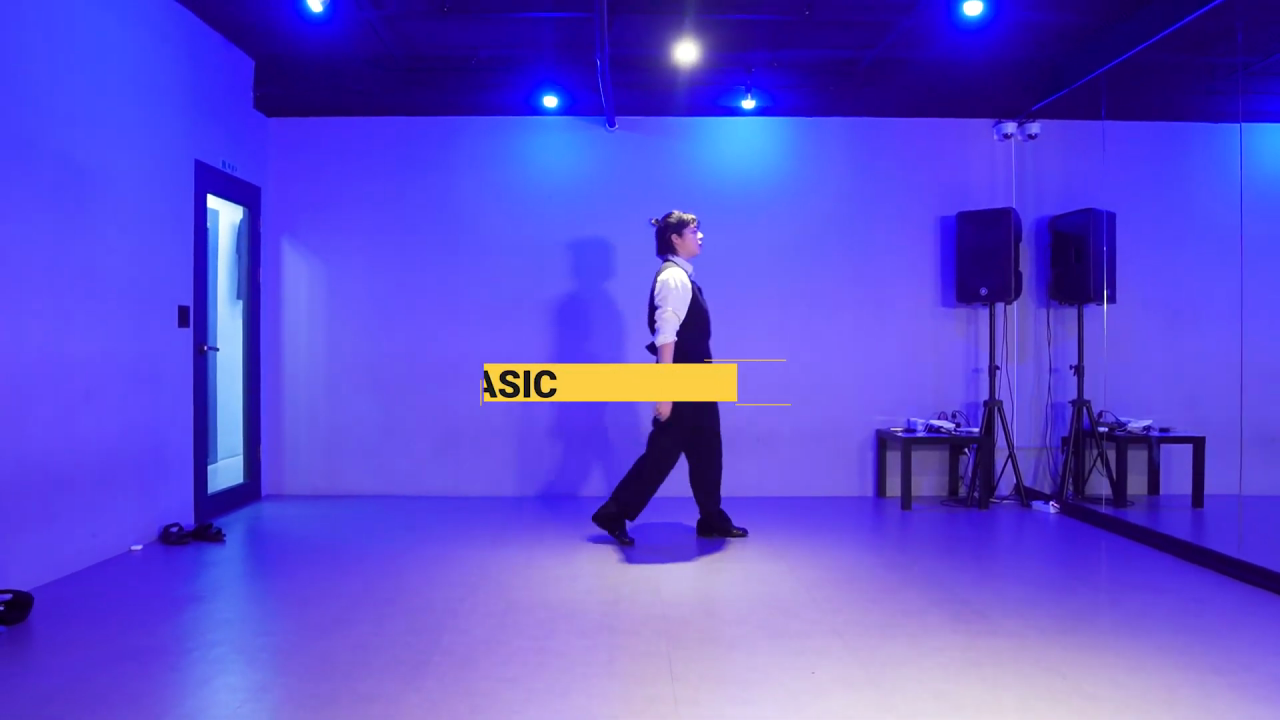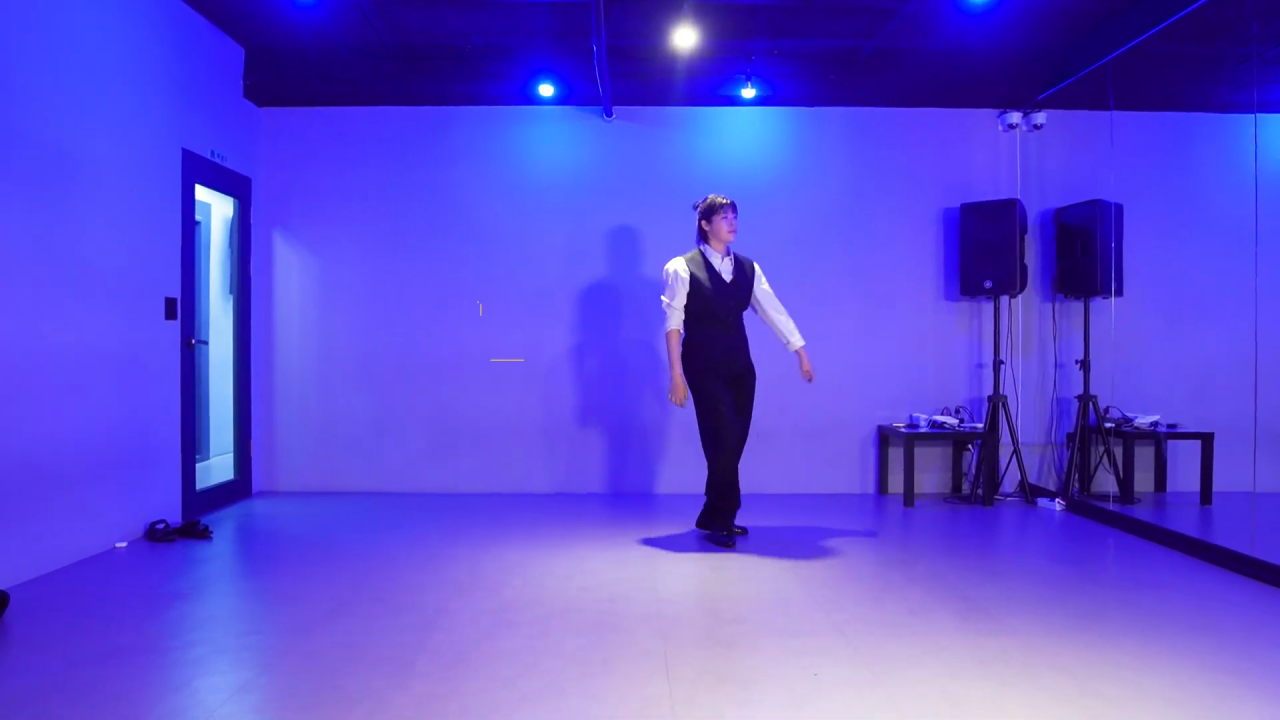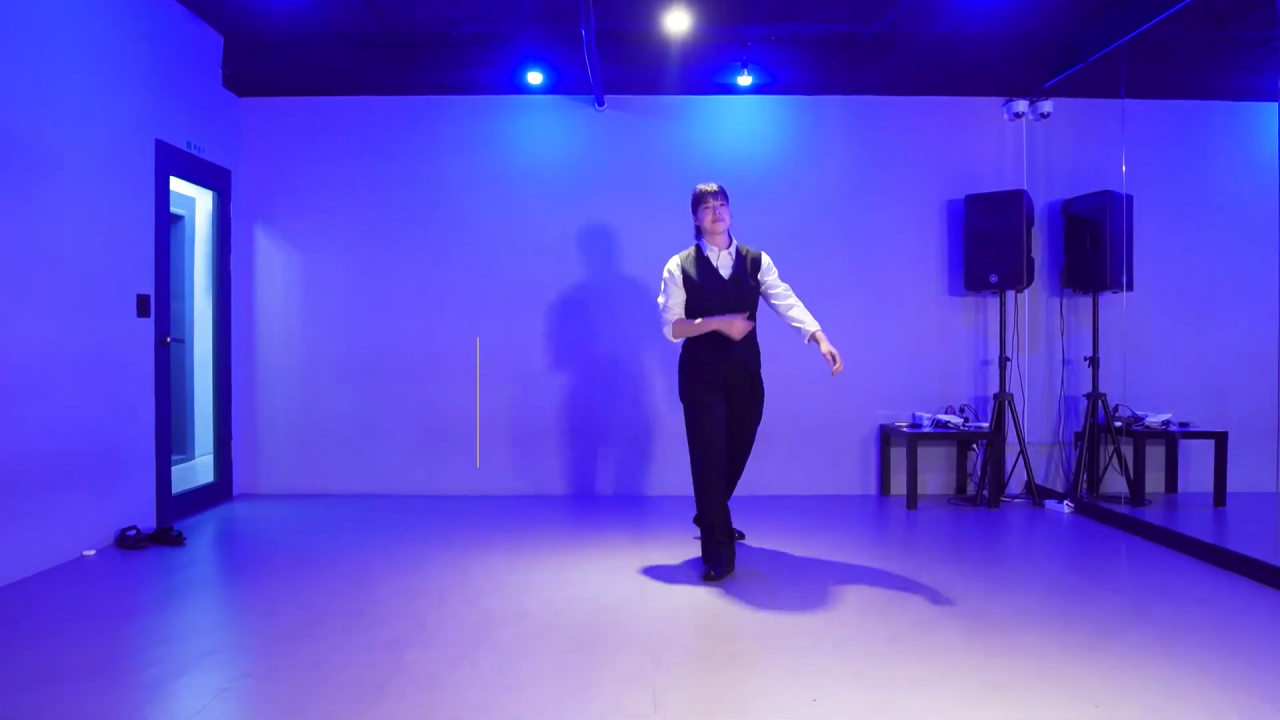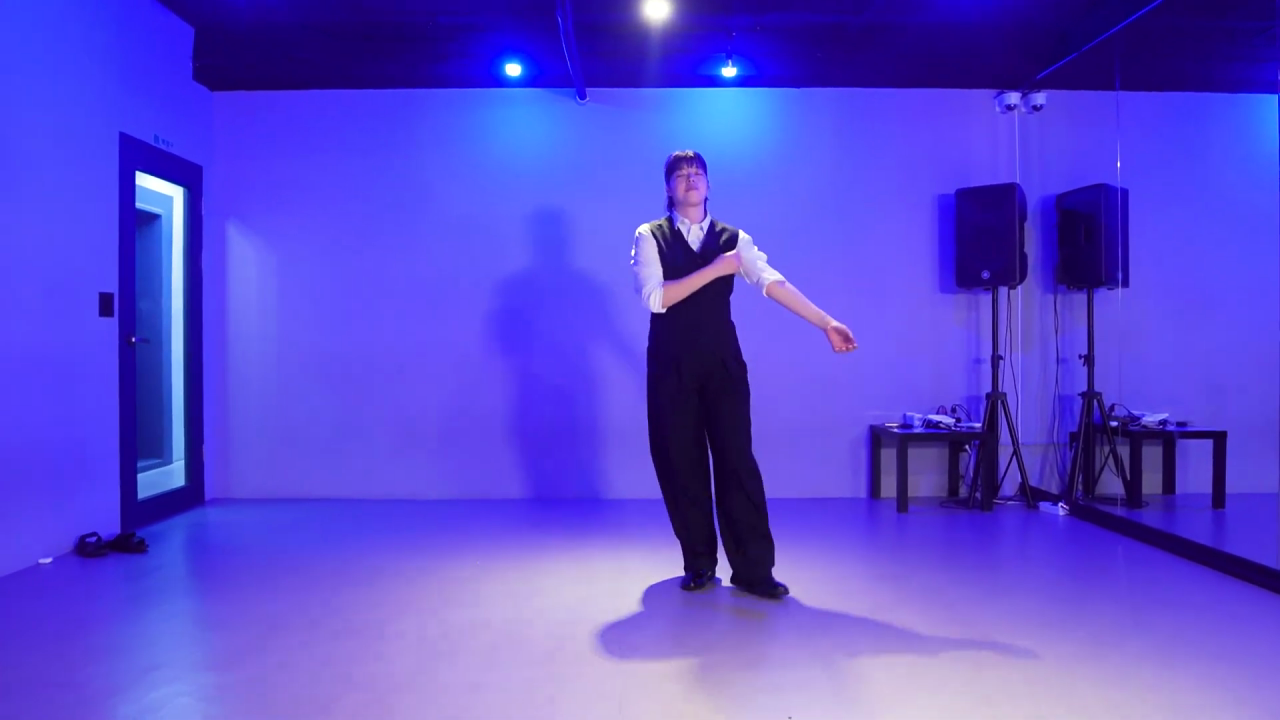
dt=0.4s
person 1, frame 1
left shoulder: (683, 277)
right shoulder: (673, 278)
right elbow: (665, 335)
left knee: (707, 448)
right knee: (664, 450)
left ankle: (712, 519)
right ankle: (614, 514)
person 1, frame 2
left shoulder: (748, 268)
right shoulder: (681, 267)
left elbow: (773, 311)
right elbow: (672, 323)
left wrist: (801, 352)
right wrist: (677, 373)
left hip: (739, 365)
right hip: (703, 366)
left knee: (734, 442)
right knee: (722, 441)
left ankle: (717, 515)
right ankle: (721, 517)
person 1, frame 3
left shoulder: (757, 260)
right shoulder: (680, 266)
left elbow: (786, 302)
right elbow: (672, 325)
left wrist: (821, 339)
right wrist: (717, 323)
left hip: (745, 371)
right hip: (701, 373)
left knee: (736, 451)
right knee: (710, 455)
left ankle: (711, 518)
right ankle: (718, 550)
person 1, frame 4
left shoulder: (733, 239)
right shoulder: (649, 236)
left elbow: (773, 282)
right elbow: (654, 297)
left wrist: (825, 323)
right wrist: (714, 269)
left hip: (722, 360)
right hip: (671, 363)
left knee: (736, 460)
right knee: (680, 462)
left ankle: (752, 567)
right ankle: (698, 561)
